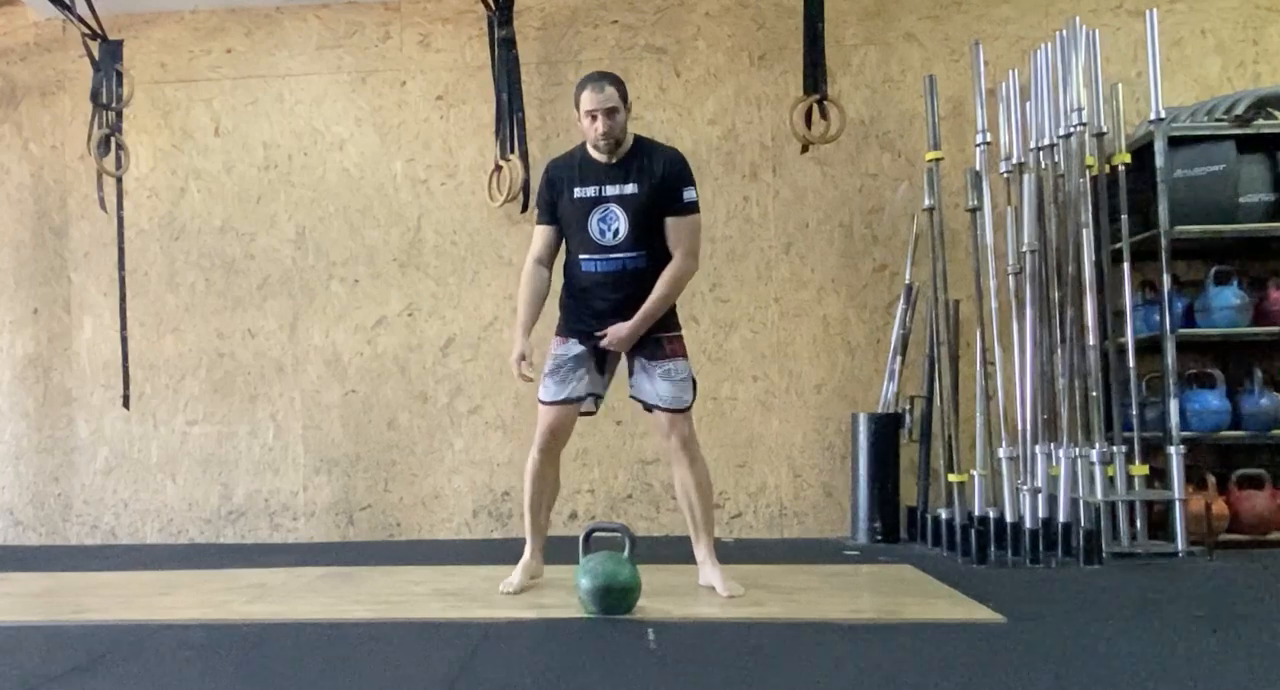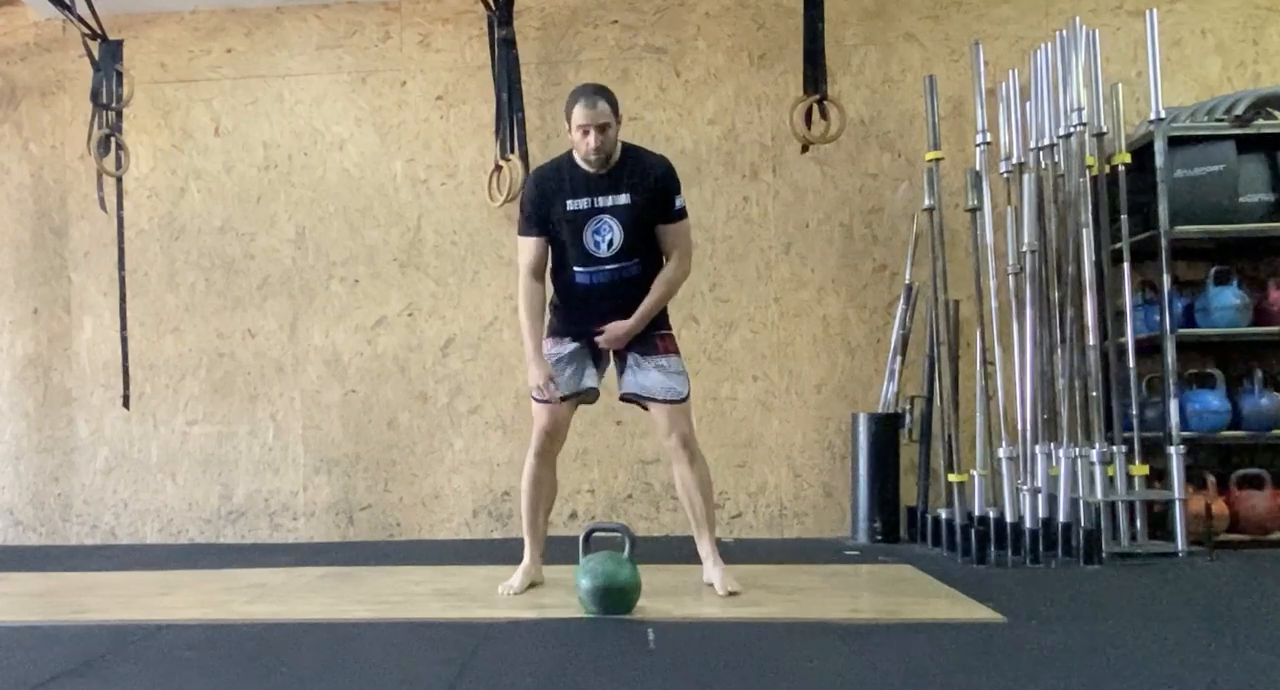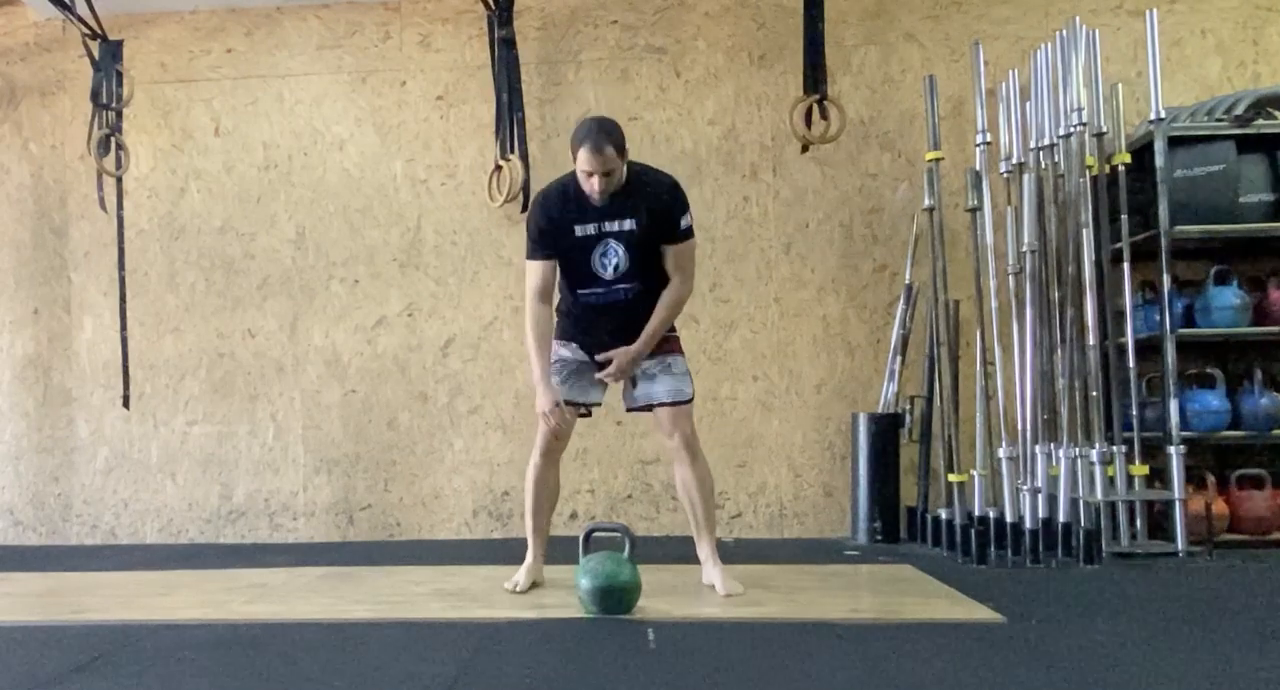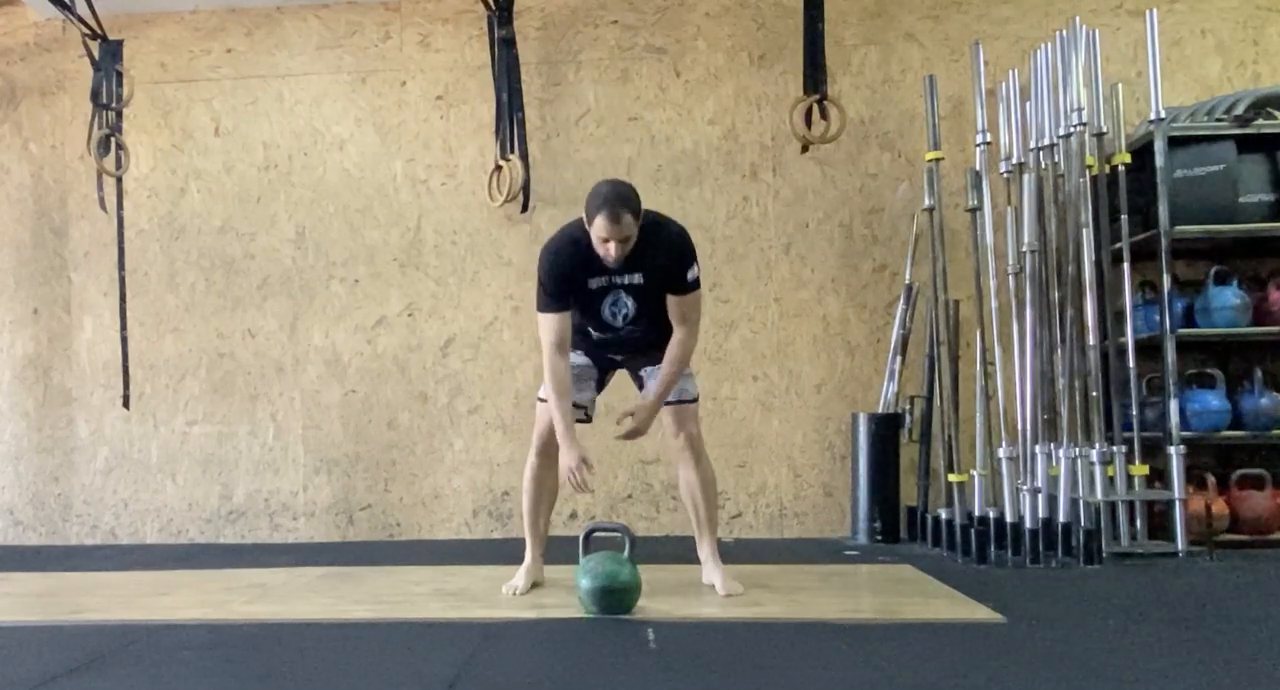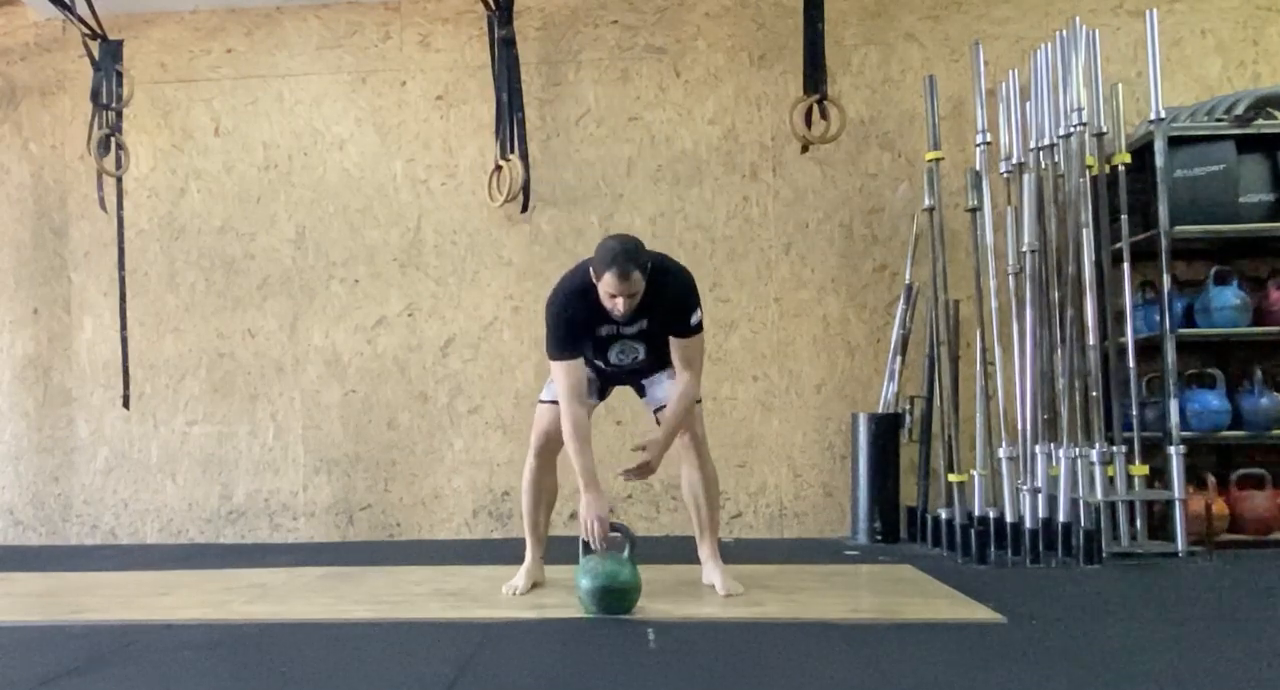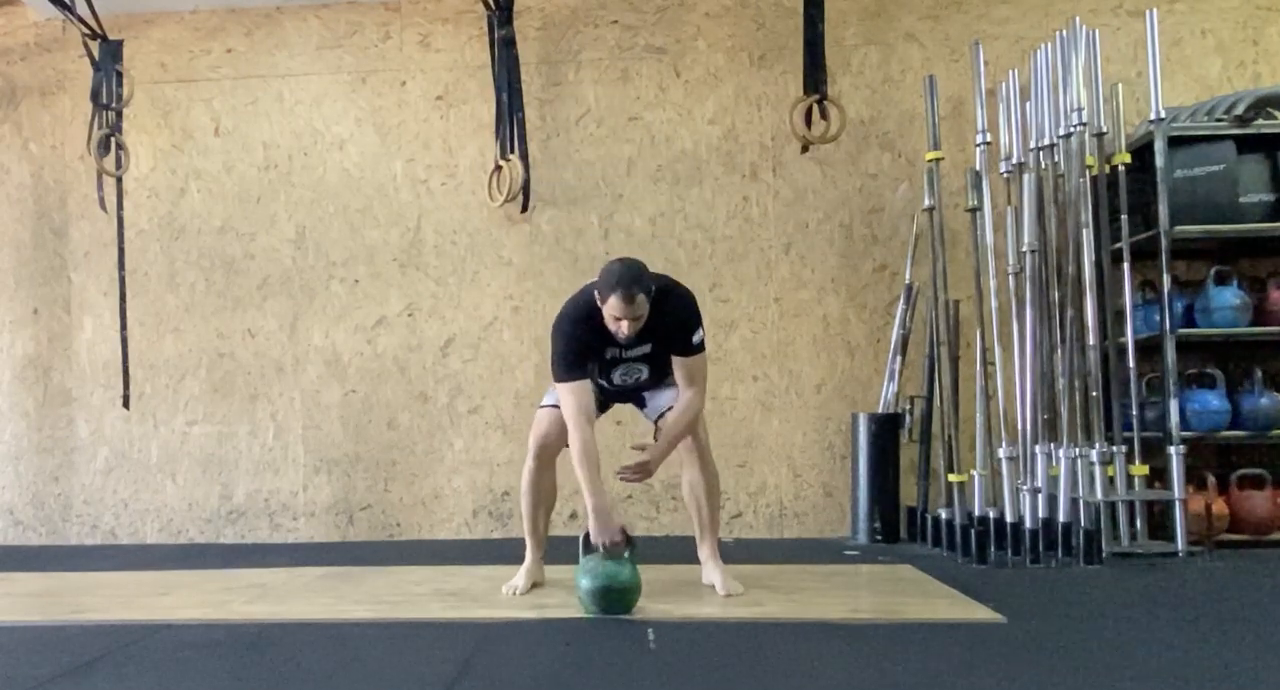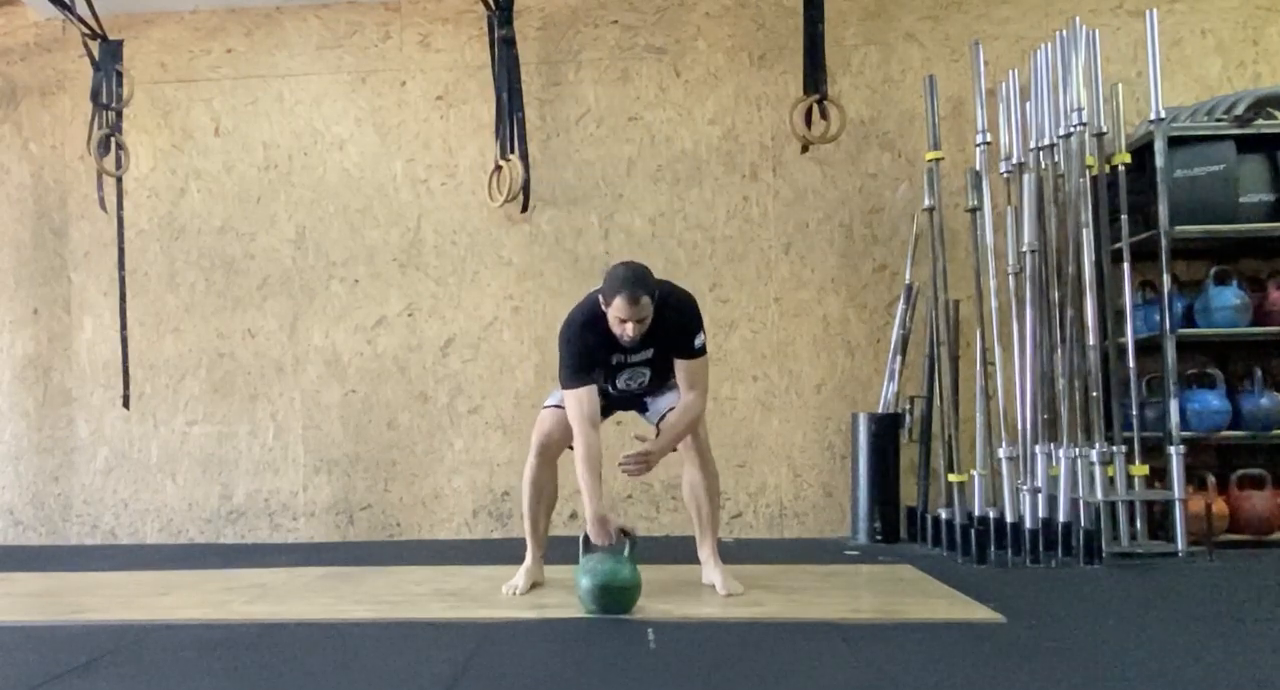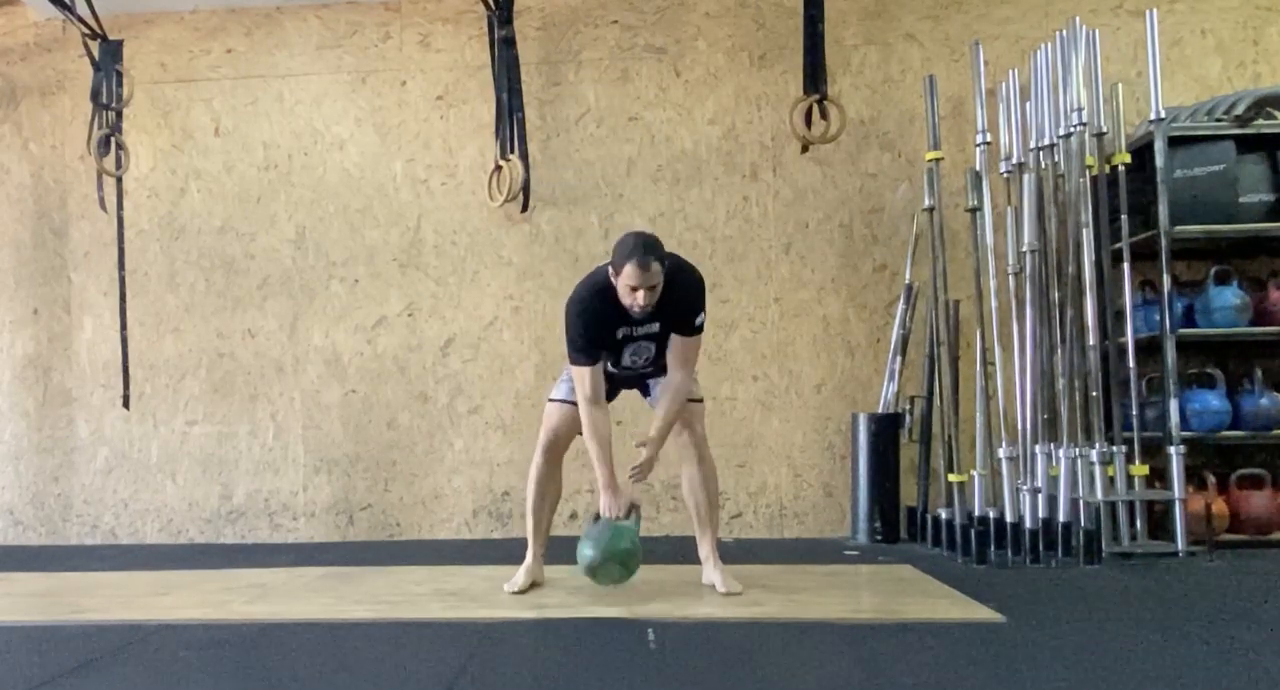
dt=0.2s
person 1, frame 1
left shoulder: (667, 166)
right shoulder: (559, 174)
left elbow: (685, 257)
right elbow: (539, 261)
left wrist: (636, 325)
right wrist: (521, 333)
left hip: (651, 327)
right hip: (578, 329)
left knee: (680, 438)
right knee: (548, 436)
left ankle: (708, 561)
right ankle: (532, 557)
person 1, frame 2
left shoulder: (654, 172)
right shoulder: (544, 183)
left elbow: (678, 259)
right elbow: (531, 275)
left wrist: (635, 323)
right wrist: (534, 354)
left hip: (643, 325)
right hip: (571, 329)
left knee: (679, 435)
right knee: (544, 438)
left ankle: (711, 560)
right ankle: (531, 562)
person 1, frame 3
left shoulder: (662, 192)
right shoulder: (550, 204)
left elbow: (682, 279)
right elbow: (538, 298)
left wrist: (640, 349)
right wrist: (542, 383)
left hip: (649, 334)
right hip: (578, 333)
left knee: (682, 437)
right knee: (549, 439)
left ankle: (711, 562)
right ankle: (533, 561)
person 1, frame 4
left shoulder: (671, 241)
right shoulder: (560, 252)
left elbow: (685, 329)
right elbow: (554, 349)
left wrist: (654, 403)
right wrist: (568, 440)
left hip: (654, 345)
right hip: (587, 344)
left knee: (687, 436)
right knee: (544, 440)
left ankle: (711, 561)
right ankle: (532, 562)
person 1, frame 5
left shoulder: (675, 283)
right shoulder: (567, 298)
left elbow: (689, 373)
right elbow: (572, 401)
left wrist: (661, 443)
right wrist: (590, 491)
left hip: (657, 362)
right hip: (589, 362)
left knee: (693, 439)
right knee: (542, 441)
left ankle: (711, 562)
right ankle: (532, 562)
person 1, frame 6
left shoulder: (677, 304)
right shoulder: (573, 321)
left elbow: (693, 391)
right elbow: (578, 424)
left wrist: (659, 452)
right wrist: (597, 508)
left hip: (658, 375)
right hip: (592, 378)
left knee: (696, 440)
right knee: (541, 445)
left ankle: (711, 562)
right ankle: (532, 562)
person 1, frame 7
left shoulder: (680, 308)
right shoulder: (580, 327)
left elbow: (695, 395)
right elbow: (584, 428)
left wrist: (660, 447)
right wrist: (594, 511)
left hip: (660, 381)
right hip: (595, 385)
left knee: (697, 442)
right knee: (542, 445)
left ankle: (711, 562)
right ankle: (532, 562)
person 1, frame 8
left shoulder: (687, 283)
right shoulder: (586, 301)
left elbow: (681, 373)
right elbow: (591, 402)
left wrist: (656, 441)
right wrist: (608, 486)
left hip: (663, 364)
right hip: (600, 366)
left knee: (696, 438)
right knee: (550, 441)
left ankle: (711, 562)
right ankle: (533, 561)
